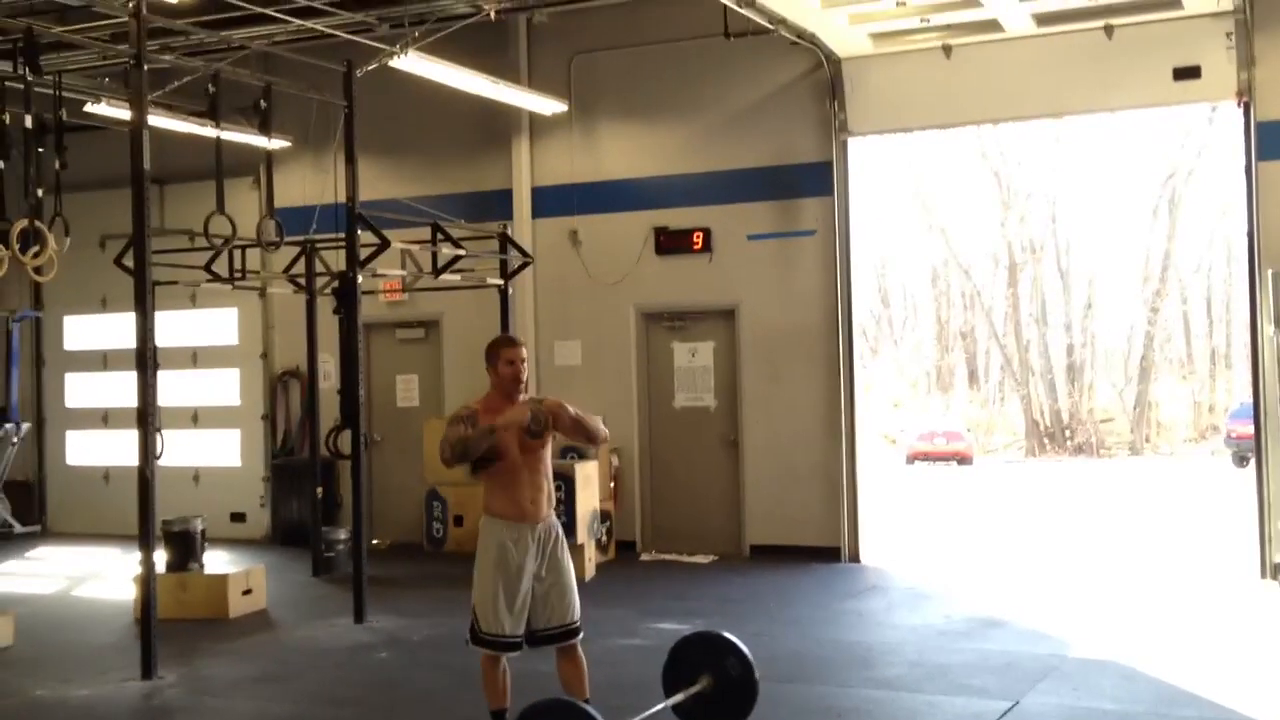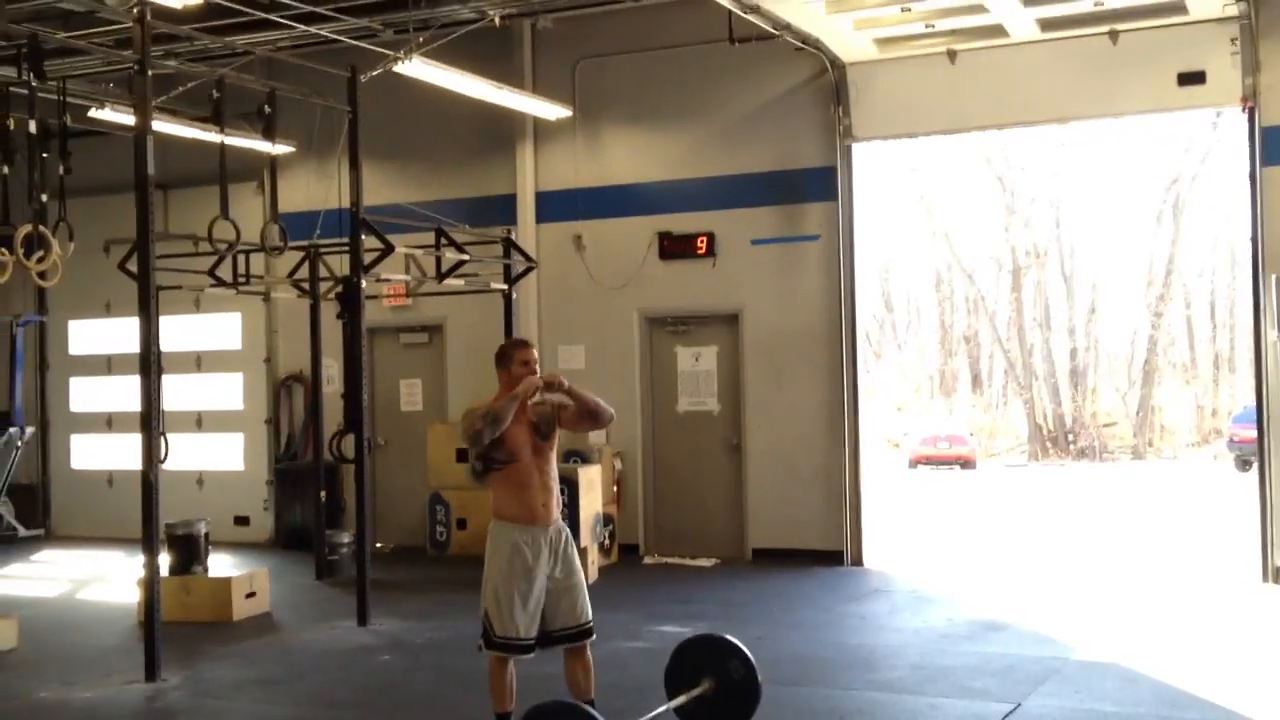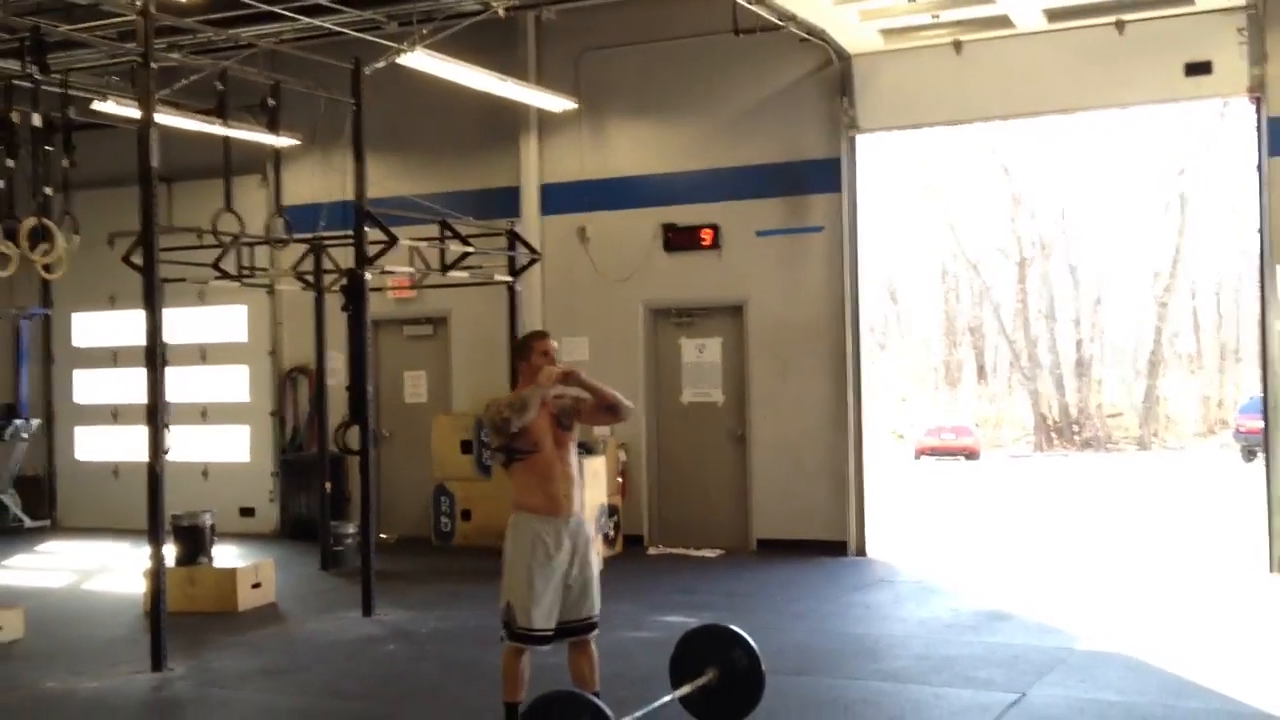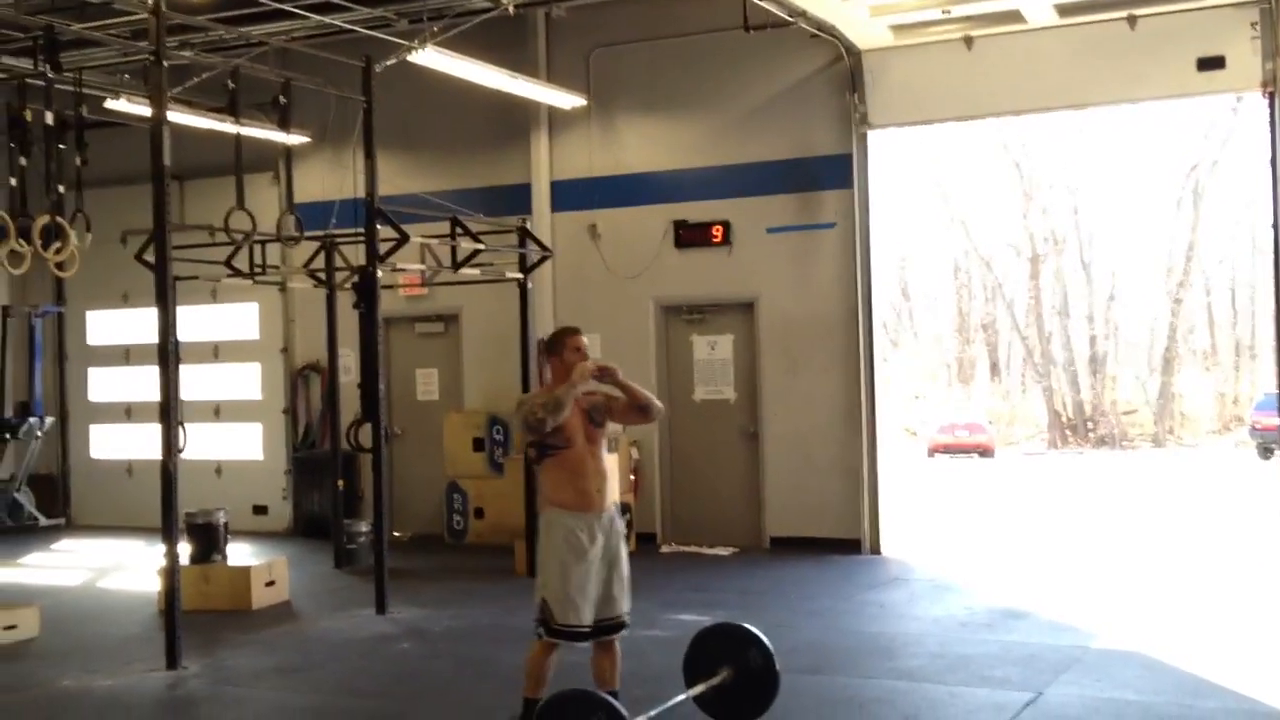
dt=0.2s
person 1, frame 1
left shoulder: (544, 409)
right shoulder: (470, 416)
left elbow: (599, 434)
right elbow: (449, 455)
left wrist: (572, 416)
right wrist: (496, 425)
left hip: (549, 533)
right hip: (502, 537)
left knee: (568, 639)
right knee: (494, 644)
person 1, frame 2
left shoulder: (549, 411)
right shoulder: (481, 417)
left elbow: (604, 417)
right elbow: (478, 435)
left wrist: (566, 390)
right wrist: (517, 396)
left hip: (557, 536)
right hip: (512, 539)
left knee: (577, 639)
right knee: (503, 646)
person 1, frame 3
left shoulder: (568, 404)
right shoulder: (502, 407)
left elbow: (622, 411)
right elbow: (508, 420)
left wrist: (584, 383)
right wrist: (540, 385)
left hip: (576, 527)
right hip: (533, 529)
left knee: (583, 632)
right knee: (521, 635)
person 1, frame 4
left shoulder: (599, 402)
right shoulder: (533, 404)
left elbow: (653, 412)
right elbow: (542, 420)
left wrist: (618, 381)
right wrist: (574, 382)
left hip: (608, 523)
right hip: (565, 525)
left knee: (608, 630)
right knee: (555, 630)
